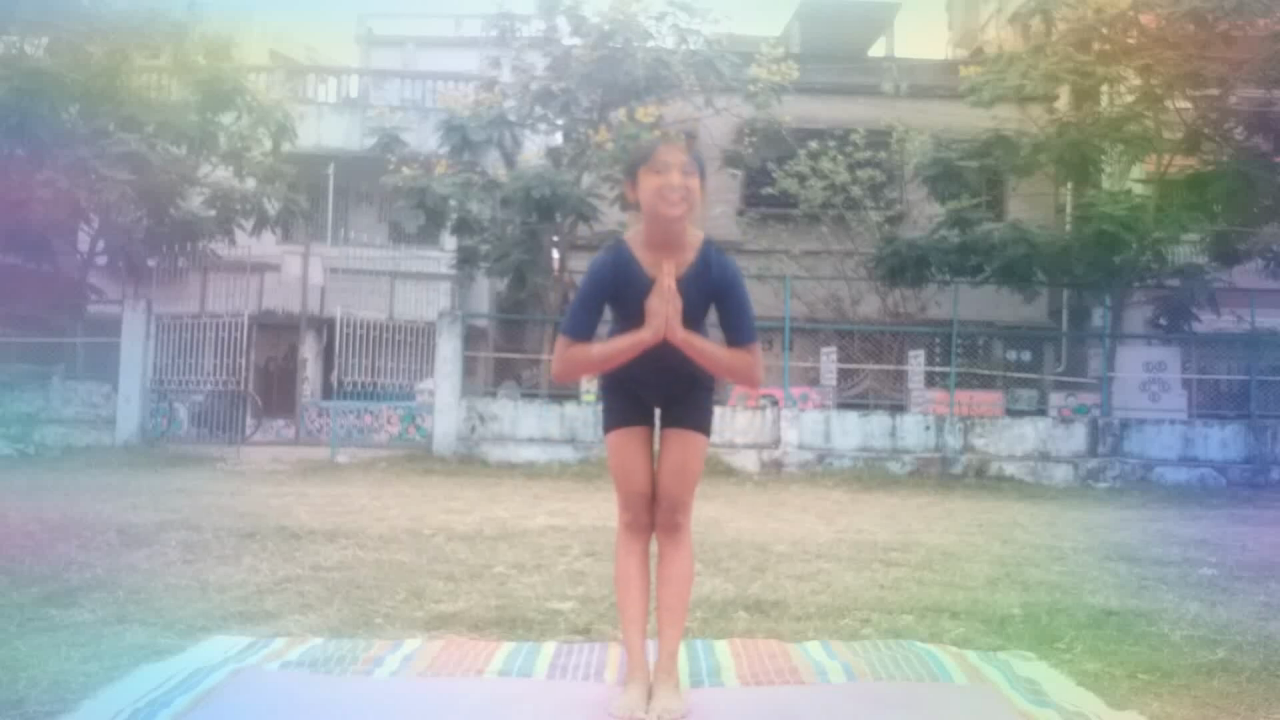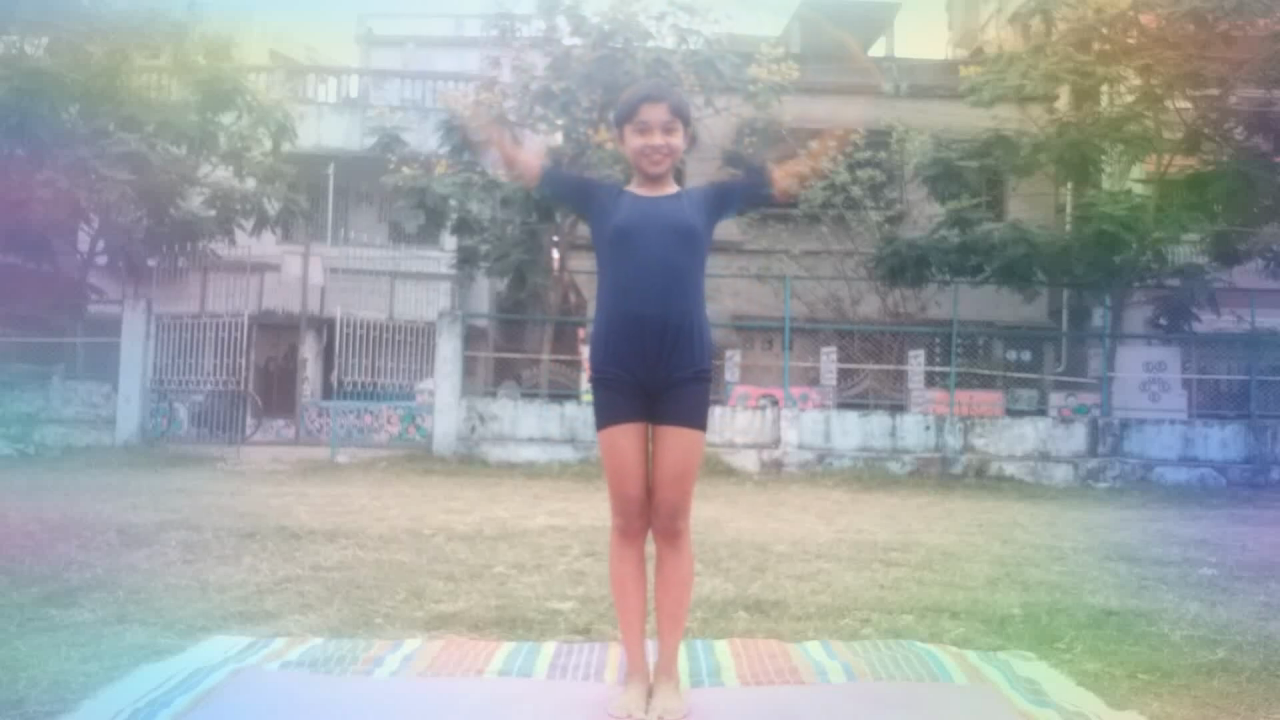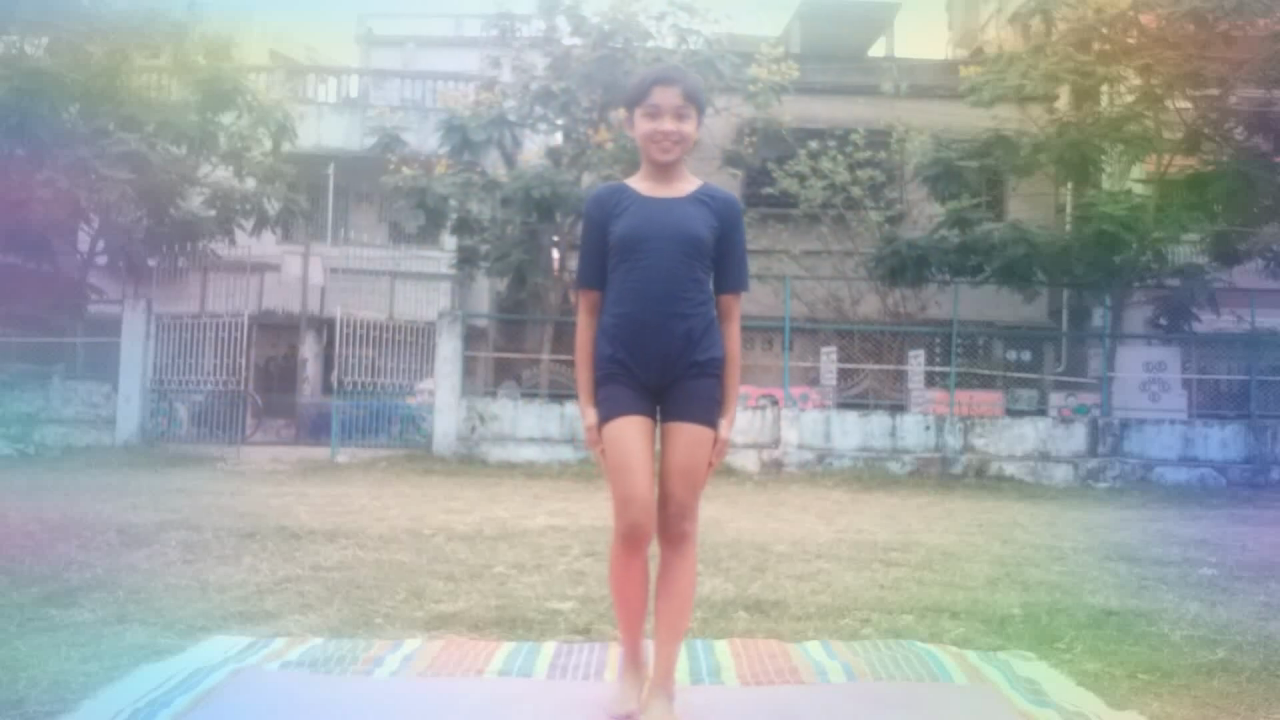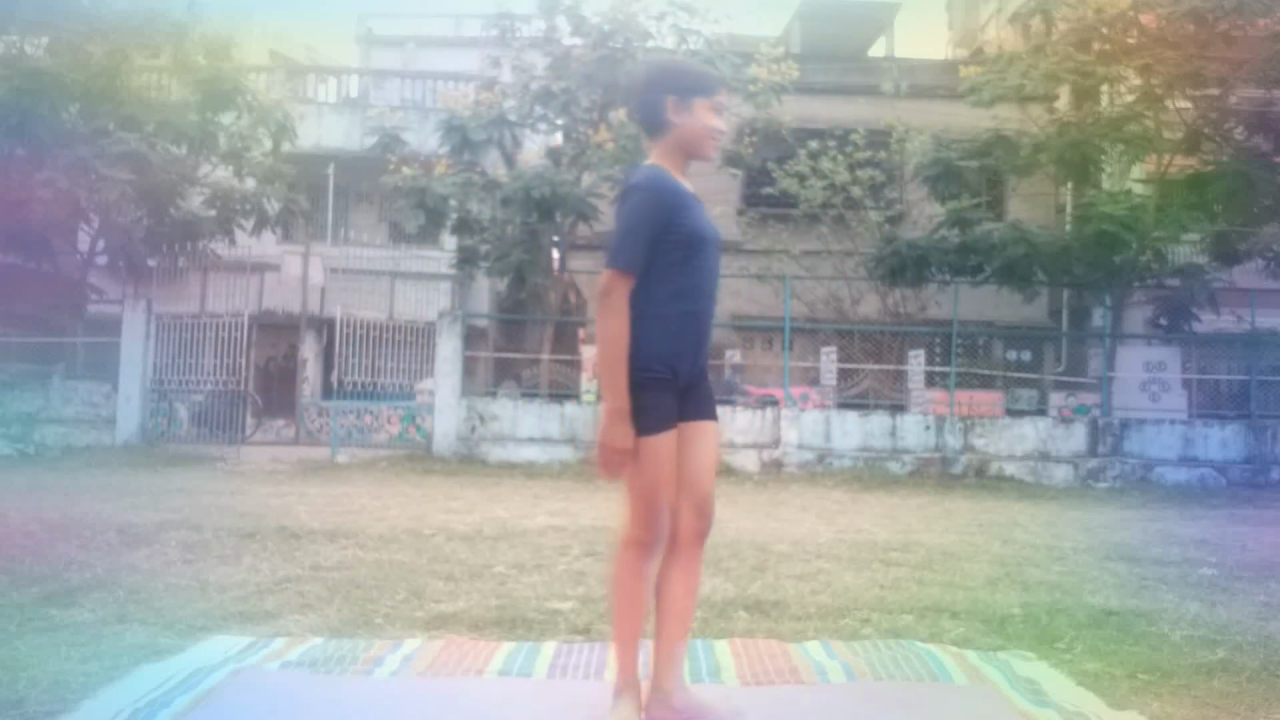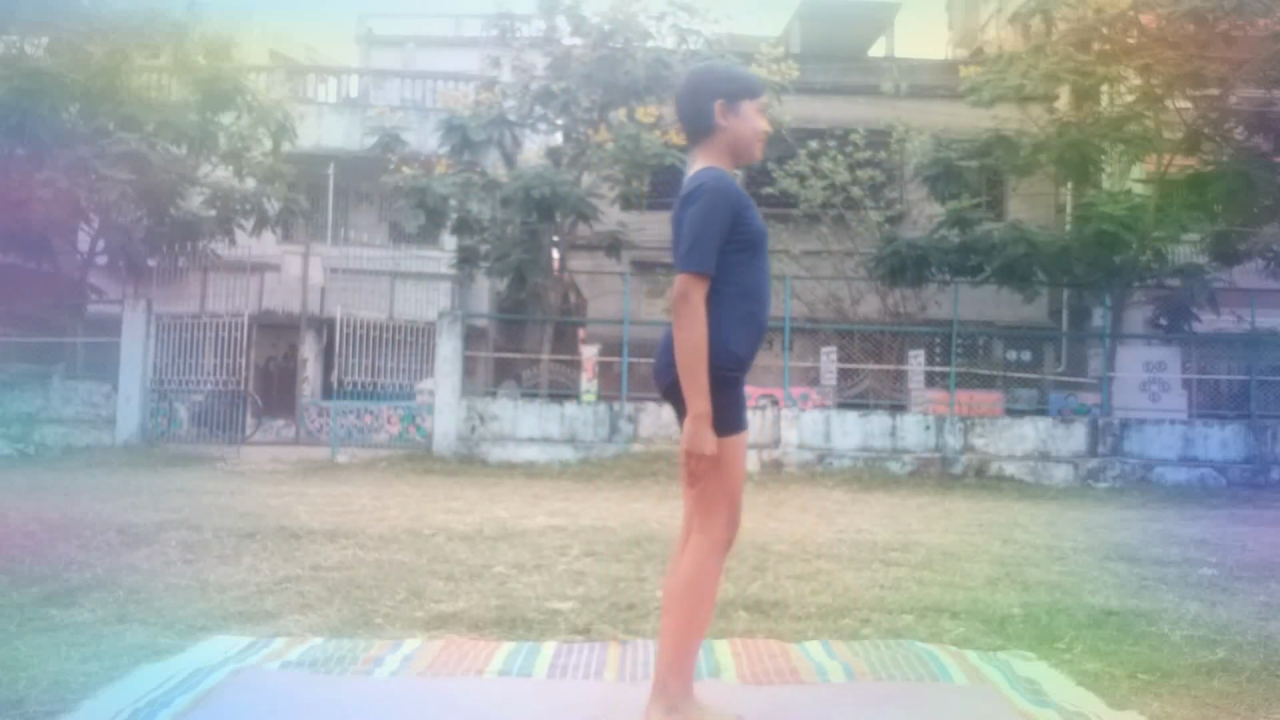
dt=1s
person 1, frame 1
left shoulder: (717, 266)
right shoulder: (612, 262)
left elbow: (751, 370)
right elbow: (562, 365)
left wrist: (680, 333)
right wrist: (646, 332)
left hip: (689, 388)
right hip: (627, 387)
left knee: (673, 518)
right knee: (634, 517)
left ankle: (667, 672)
right ankle: (634, 670)
person 1, frame 2
left shoulder: (705, 201)
right shoulder: (600, 199)
left elbow: (785, 179)
right elbow: (527, 164)
left wrist: (837, 134)
left hip: (685, 374)
right hip: (616, 374)
left knee: (671, 522)
right knee: (628, 521)
person 1, frame 3
left shoulder: (721, 207)
right shoulder: (606, 203)
left elbow: (730, 315)
right elbow: (589, 309)
left wrist: (729, 409)
right wrist: (587, 401)
left hip: (694, 377)
right hip: (623, 375)
left knee: (678, 528)
right knee: (634, 523)
right ankle: (631, 665)
person 1, frame 4
left shoulder: (687, 197)
right shoulder: (650, 188)
right elbow: (613, 295)
left wrist: (712, 389)
right wrist: (614, 409)
left hip: (689, 378)
right hip: (646, 378)
left knee: (693, 527)
right knee: (647, 533)
person 1, frame 5
left shoulder: (709, 188)
right shoulder: (717, 188)
right elbow: (687, 300)
right wrist: (699, 412)
left hip: (709, 374)
right hip: (708, 374)
left knee: (702, 532)
right knee: (715, 531)
